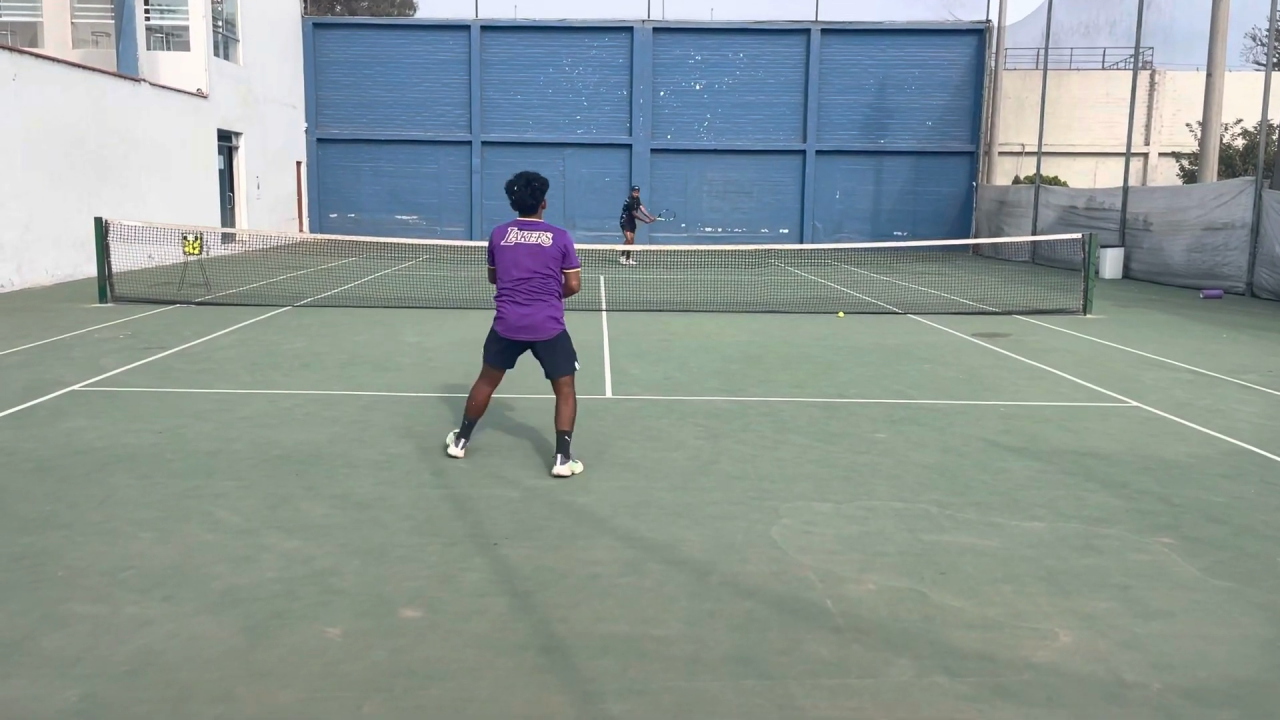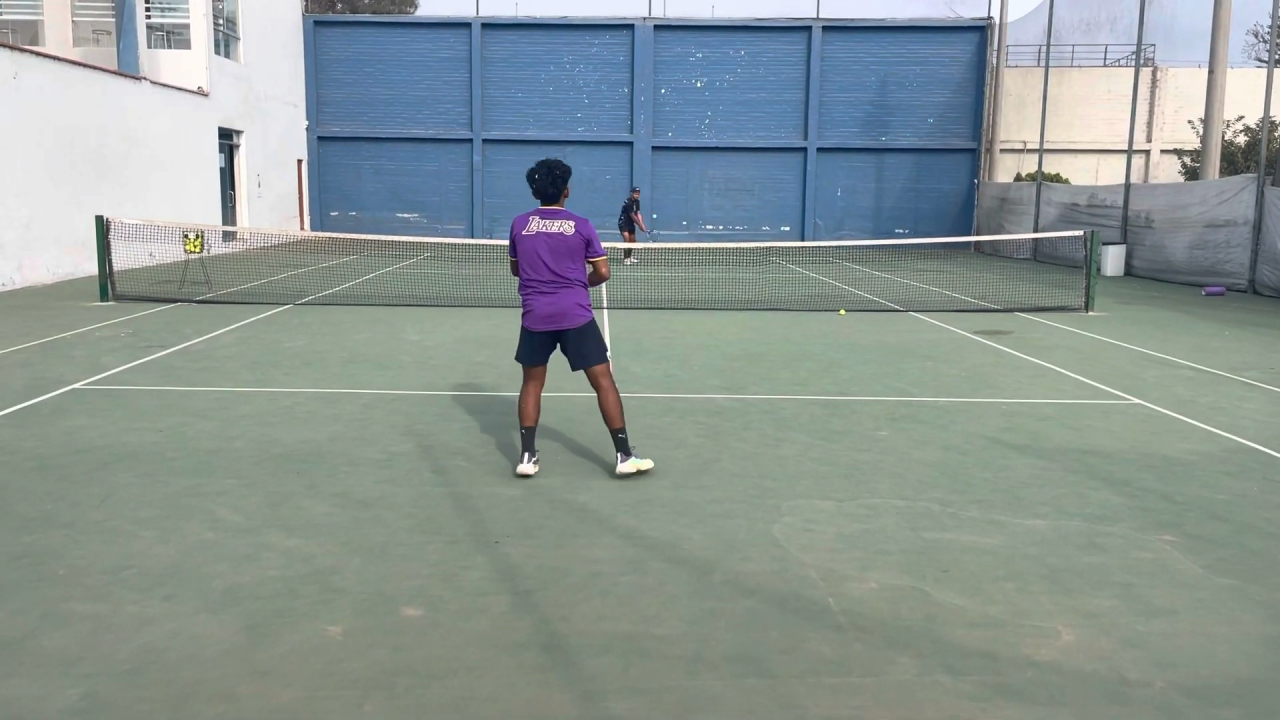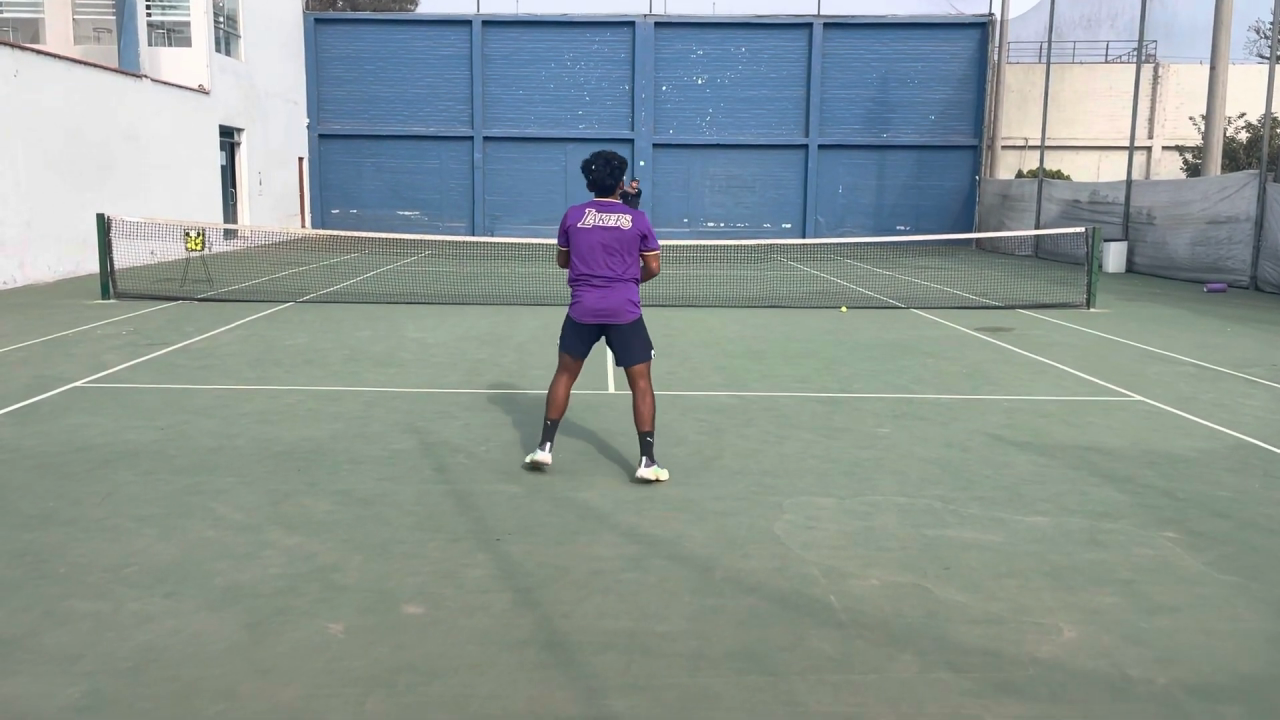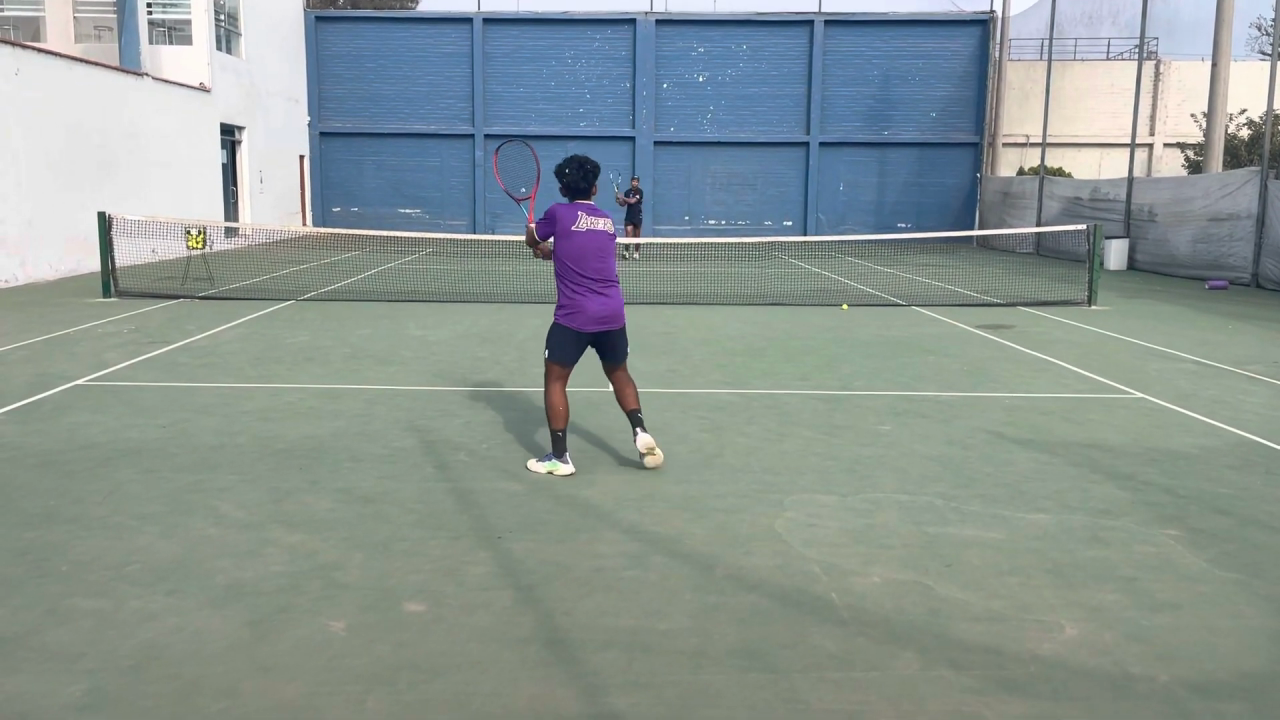
dt=0.5s
person 1, frame 1
left shoulder: (499, 234)
right shoulder: (560, 237)
right elbow: (573, 285)
left hip: (507, 324)
right hip: (548, 326)
left knee: (487, 381)
right knee: (565, 390)
left ankle: (460, 440)
right ankle: (563, 458)
person 1, frame 2
left shoulder: (520, 224)
right shoulder: (581, 226)
right elbow: (602, 273)
left hip: (535, 317)
right hip: (576, 316)
left knee: (532, 383)
right knee: (603, 382)
left ankle: (526, 455)
right ankle: (624, 455)
person 1, frame 3
left shoulder: (572, 216)
right shoulder: (637, 219)
left elbow: (562, 261)
right elbow: (653, 268)
left hip: (582, 310)
right hip: (625, 310)
left knee: (565, 375)
right knee: (641, 382)
left ankle: (544, 446)
right ankle: (647, 461)
person 1, frame 4
left shoulder: (560, 212)
right shoulder: (605, 222)
left elbow: (533, 240)
left wrist: (533, 234)
right wrist: (553, 251)
left hip: (575, 316)
right hip: (612, 314)
left knee: (554, 381)
right knee: (618, 374)
left ankle: (559, 457)
right ankle: (641, 433)
